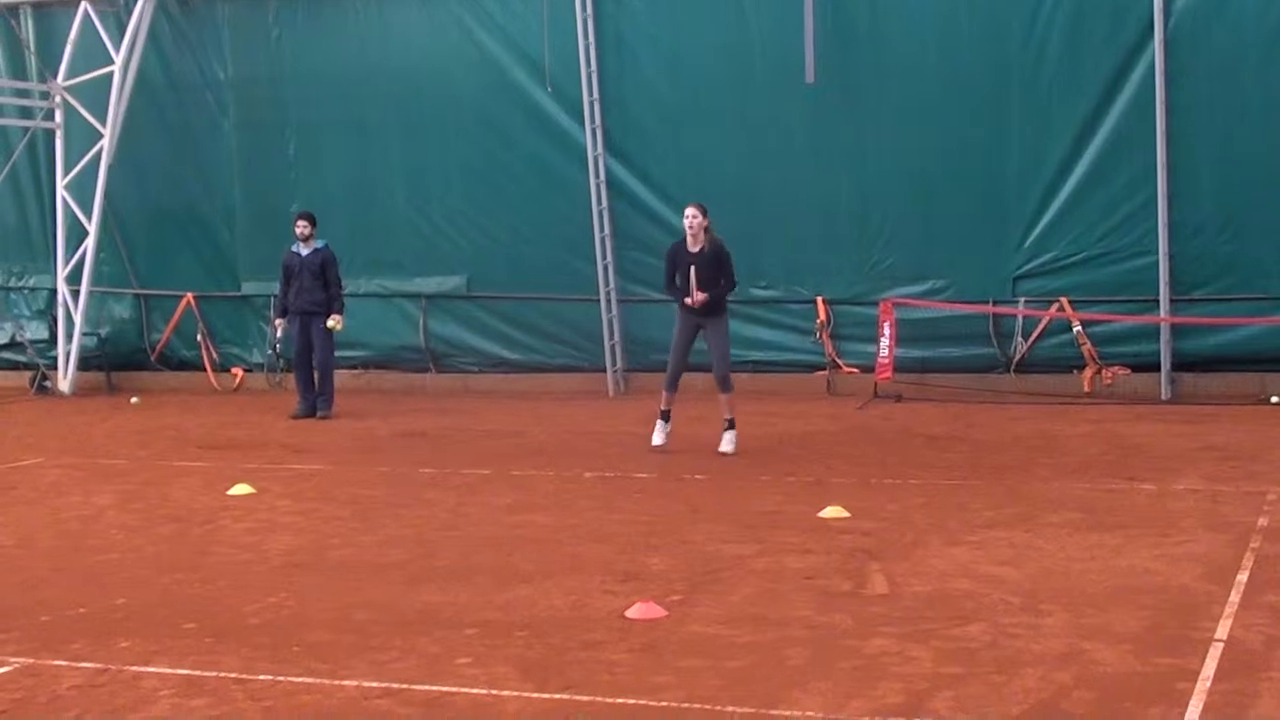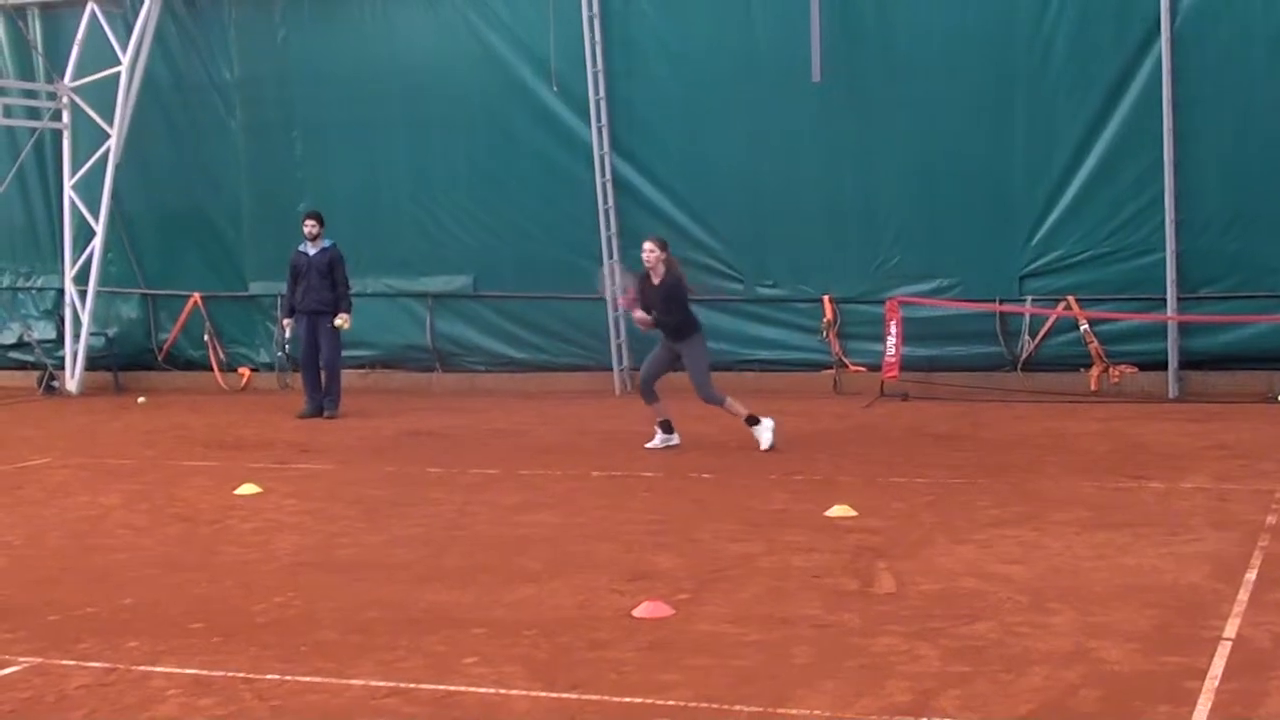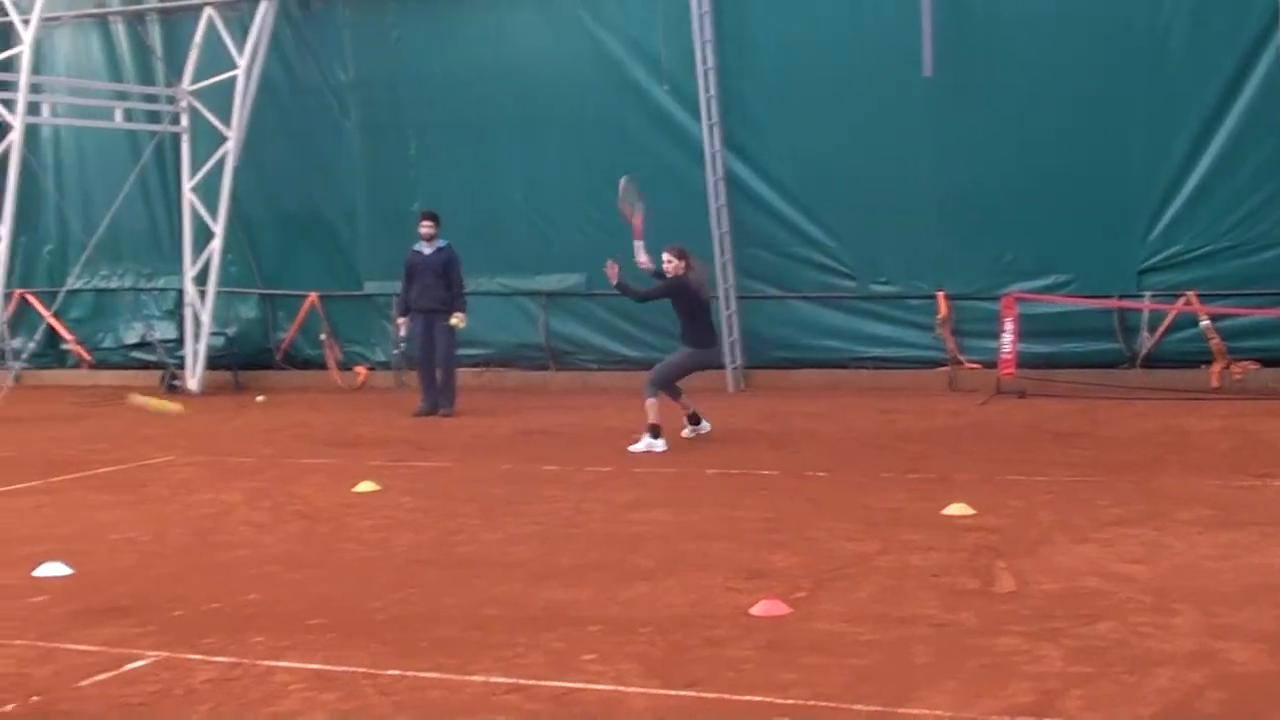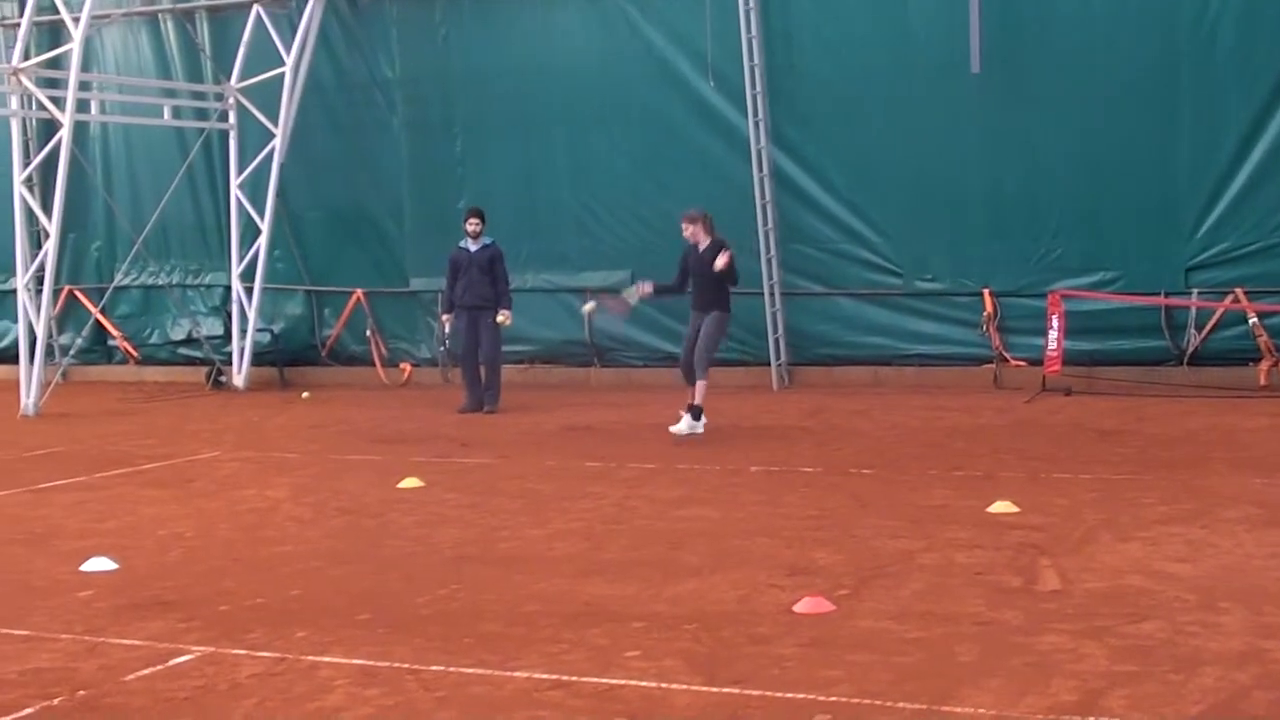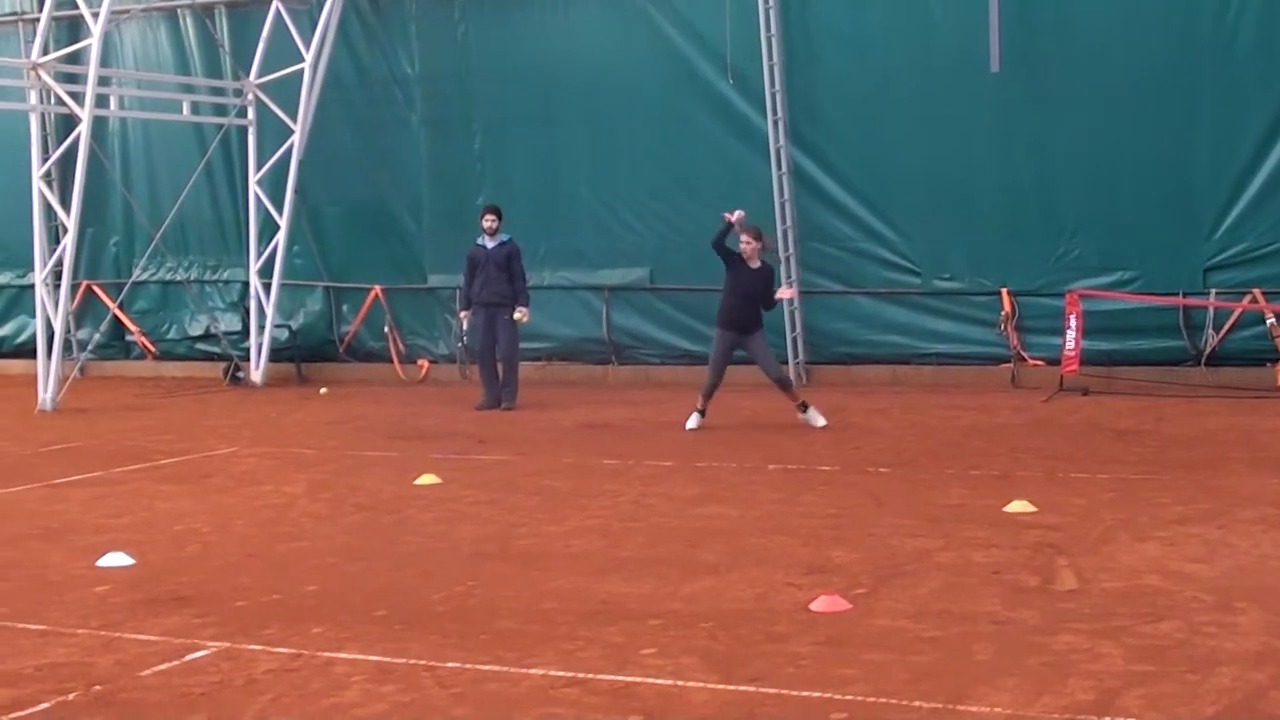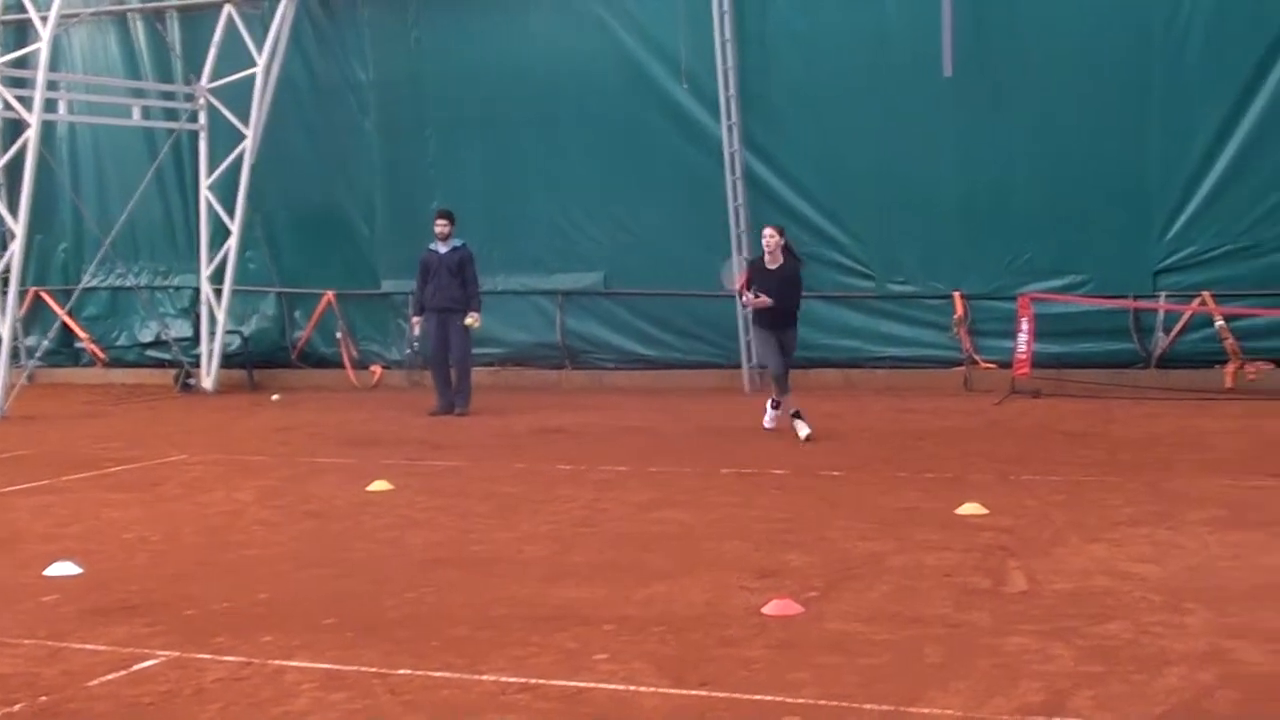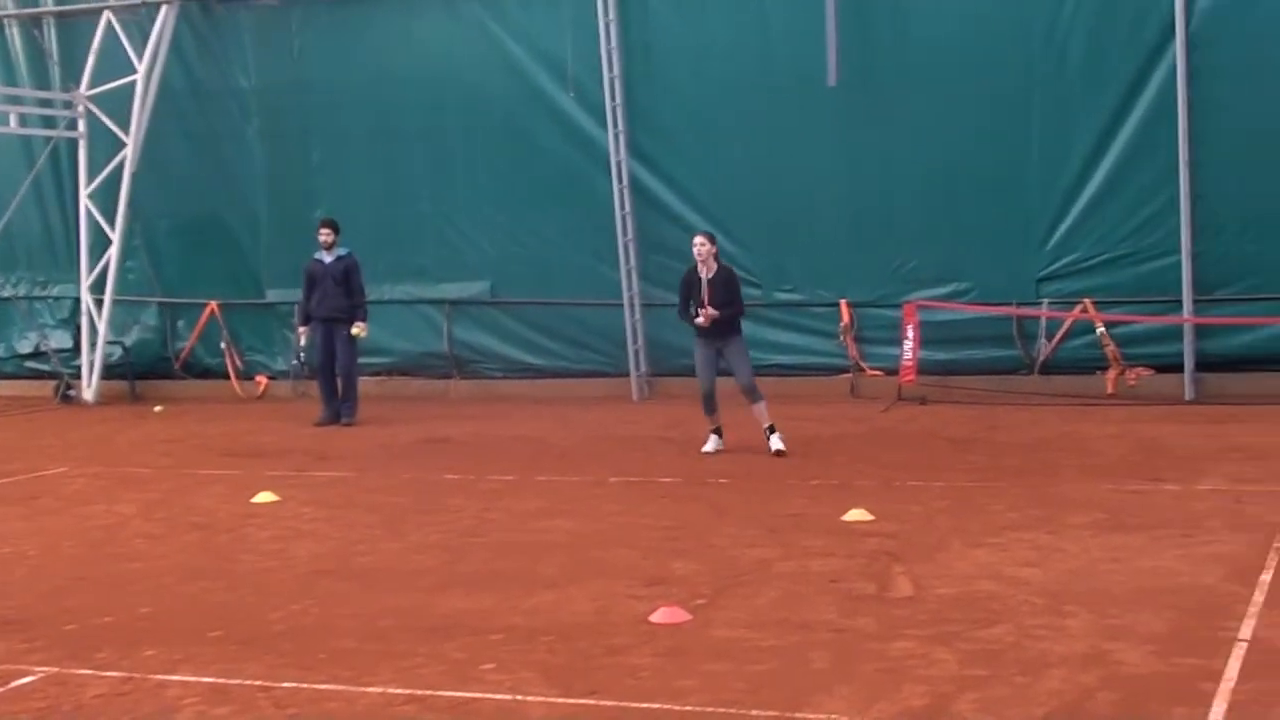
dt=0.4s
person 1, frame 1
left shoulder: (717, 249)
right shoulder: (675, 250)
left elbow: (730, 283)
right elbow: (669, 284)
left wrist: (709, 296)
right wrist: (684, 298)
left hip: (715, 316)
right hip: (687, 315)
left knee: (721, 372)
right knee: (674, 368)
left ankle: (729, 430)
right ankle: (663, 422)
person 1, frame 2
left shoulder: (673, 281)
right shoulder: (643, 280)
left elbow: (678, 319)
right elbow: (646, 311)
left wrist: (651, 321)
right wrist: (642, 319)
left hip: (691, 339)
right hip: (669, 340)
left knee: (706, 394)
right knee: (644, 383)
left ankle: (760, 425)
right ankle: (666, 432)
person 1, frame 3
left shoulder: (678, 284)
right shoulder: (687, 280)
left elbow: (642, 297)
left wrist: (617, 282)
right wrist: (651, 269)
left hip: (698, 350)
right hip: (706, 350)
left knee: (652, 380)
right knee: (663, 381)
left ankle: (655, 438)
right ankle: (695, 421)
person 1, frame 4
left shoulder: (719, 246)
right shoulder: (690, 252)
left elbow: (733, 281)
right elbow: (679, 285)
left wrist: (721, 268)
right wrist: (652, 288)
left hip: (717, 314)
right hip: (698, 313)
left knee: (700, 361)
right knee: (686, 362)
left ankle: (695, 418)
right ankle: (693, 410)
person 1, frame 5
left shoulder: (767, 271)
right shoulder: (733, 260)
left elbow: (765, 305)
right elbow: (716, 244)
left wrist: (777, 297)
right wrist: (731, 222)
left hip: (753, 332)
right hip: (726, 331)
left knee: (778, 376)
right knee: (713, 381)
left ankle: (805, 409)
right ankle: (699, 413)
person 1, frame 6
left shoulder: (792, 269)
right shoulder: (754, 266)
left elbow: (792, 303)
right elbow: (746, 294)
left wrist: (770, 302)
right wrist: (746, 298)
left hip: (787, 329)
right hip: (763, 329)
left knee: (782, 374)
right knee: (776, 370)
left ankle: (775, 404)
right ankle: (797, 419)
person 1, frame 7
left shoulder: (727, 274)
right shoulder: (689, 278)
left elbow: (739, 310)
right elbow: (683, 311)
left wrist: (717, 315)
right wrist: (696, 320)
left hip: (732, 339)
right hip: (704, 341)
left knee: (748, 383)
right knee: (706, 390)
left ankle: (772, 435)
right ankle: (716, 435)
person 2, frame 1
left shoulder: (325, 254)
right shoulder: (289, 257)
left elbow: (334, 286)
right elbow: (284, 288)
left wrist: (337, 311)
right wrist: (280, 314)
left hip: (320, 316)
right hip: (297, 316)
left knee: (323, 360)
right knee: (300, 360)
left ankle: (324, 405)
right ankle: (306, 404)
person 2, frame 2
left shoulder: (332, 253)
right shoulder: (297, 256)
left elbow: (342, 285)
right elbow: (291, 287)
left wrist: (345, 310)
right wrist: (287, 314)
left hip: (327, 315)
right hip: (304, 316)
left knee: (330, 359)
right knee: (307, 360)
left ankle: (331, 404)
right ankle: (313, 404)
person 2, frame 3
left shoulder: (447, 253)
right shoulder: (413, 255)
left elbow: (456, 284)
right elbow: (406, 287)
left wrist: (459, 309)
right wrist: (402, 313)
left hip: (442, 313)
right hip: (419, 314)
left knee: (445, 358)
right knee: (423, 358)
left ankle: (446, 402)
right ankle: (429, 401)
person 2, frame 4
left shoulder: (493, 250)
right shoulder: (457, 253)
left elbow: (502, 281)
right elbow: (450, 284)
left wrist: (505, 306)
right wrist: (446, 310)
left hip: (487, 311)
right hip: (464, 311)
left knee: (490, 355)
right knee: (466, 356)
left ankle: (491, 399)
right ankle: (474, 399)
person 2, frame 5
left shoulder: (510, 247)
right shoulder: (474, 250)
left elbow: (519, 278)
right elbow: (468, 281)
left wrist: (523, 303)
right wrist: (464, 307)
left hip: (504, 307)
right hip: (481, 308)
left knee: (507, 352)
right knee: (483, 352)
left ankle: (508, 396)
right ankle: (491, 395)
person 2, frame 6
left shoulder: (463, 252)
right shoulder: (427, 255)
left elbow: (471, 283)
right elbow: (421, 286)
left wrist: (474, 309)
right wrist: (417, 313)
left hip: (457, 313)
right hip: (434, 314)
left knee: (460, 357)
right knee: (436, 358)
left ankle: (462, 401)
right ankle: (445, 401)
person 2, frame 7
left shoulder: (348, 261)
right shoulder: (312, 264)
left elbow: (357, 292)
right elbow: (306, 296)
left wrist: (360, 318)
right wrist: (303, 322)
left hip: (343, 322)
right hip: (320, 323)
left knee: (346, 367)
right knee: (323, 367)
left ankle: (348, 411)
right ankle: (331, 411)
